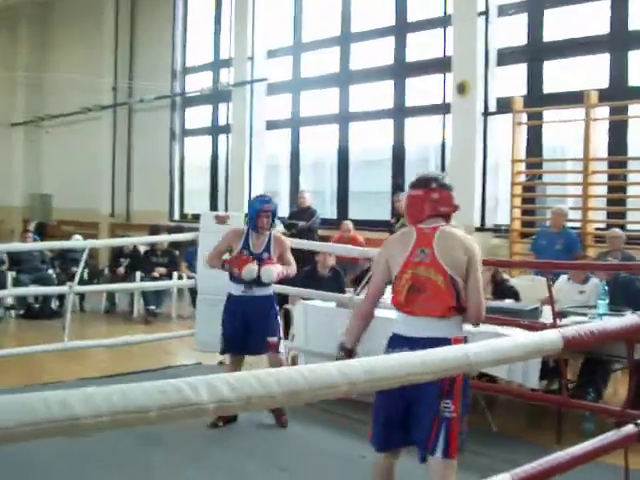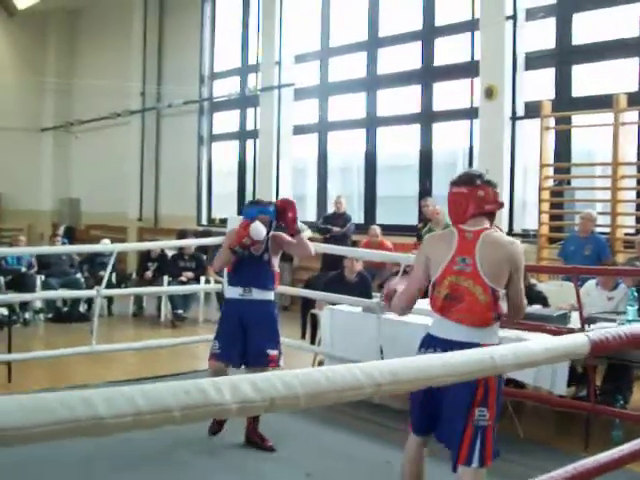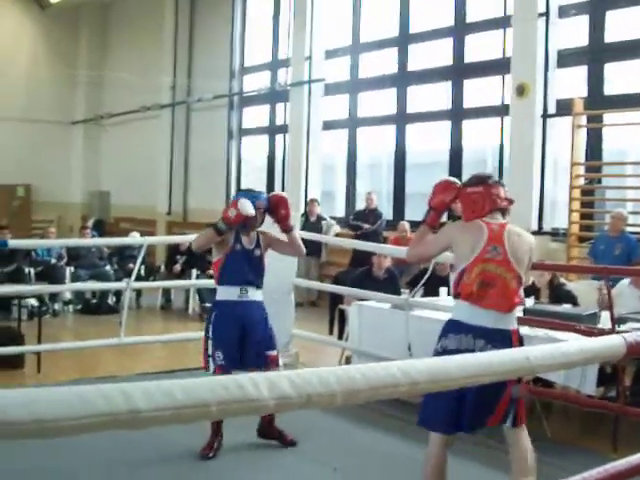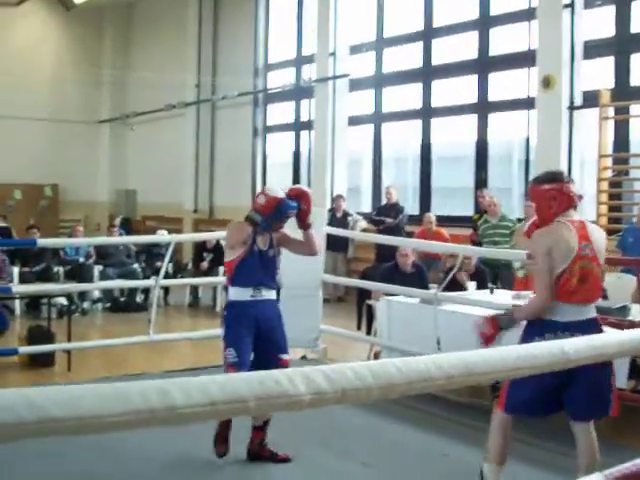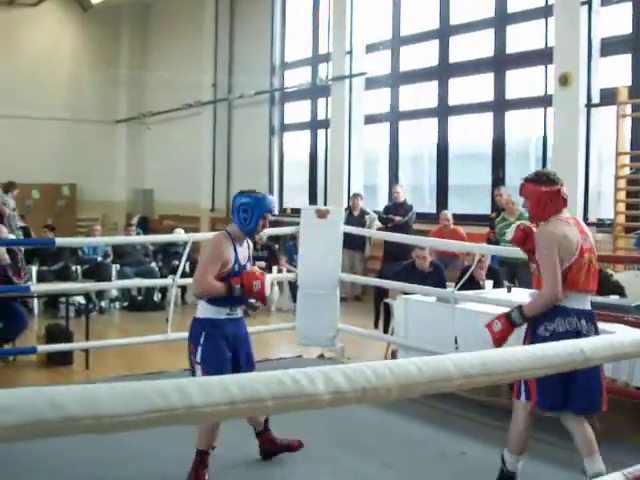
dt=0.5s
person 1, frame 1
left shoulder: (394, 243)
right shoulder: (464, 243)
left elbow: (366, 307)
right elbow: (476, 314)
left wrist: (346, 351)
left hip: (401, 347)
right hip: (444, 351)
left knee: (388, 446)
right knee: (441, 455)
person 1, frame 2
left shoulder: (435, 243)
right shoulder: (509, 249)
left elbow: (403, 306)
right elbow: (517, 313)
left wrist: (394, 291)
left hip: (435, 349)
left knee: (418, 433)
person 1, frame 3
left shoulder: (460, 231)
right shoulder: (526, 241)
left elbow: (413, 255)
left wrist: (433, 213)
left hip: (460, 335)
right hip: (503, 340)
left knee: (439, 433)
right knee: (515, 429)
person 1, frame 4
left shoulder: (544, 237)
right shoulder: (598, 234)
left elbow: (542, 300)
left wrist: (501, 321)
left hip: (550, 332)
right hip: (587, 331)
left knee: (504, 412)
right knee: (583, 423)
person 1, frame 5
left shoulder: (548, 232)
right shoulder: (582, 228)
left elbow: (552, 292)
left wrist: (512, 318)
right wrist: (532, 249)
left hip: (553, 322)
right hip: (584, 322)
left knee: (525, 403)
right knee: (573, 412)
person 2, frame 1
left shoulder: (279, 241)
right shoulder: (235, 235)
left elbow: (292, 268)
right elbow: (211, 259)
left wrist: (280, 272)
right wrist: (230, 265)
left hip: (264, 303)
right hip: (236, 302)
left knee: (275, 358)
right knee: (234, 359)
person 2, frame 2
left shoulder: (278, 240)
right shoulder: (234, 236)
left elbow: (309, 253)
right elbow: (217, 266)
left wrist: (294, 227)
right wrist: (240, 243)
left hip: (263, 308)
right hip: (234, 306)
left knee: (258, 370)
right knee: (217, 366)
left ankle: (252, 431)
person 2, frame 3
left shoulder: (264, 238)
right shoulder: (226, 234)
left elbow: (299, 252)
right elbow: (195, 246)
left wrist: (286, 223)
right wrist: (224, 223)
left hip: (255, 308)
right hip: (226, 308)
left knee: (268, 369)
right knee: (222, 374)
left ankle: (267, 424)
right ankle: (215, 435)
person 2, frame 4
left shoulder: (277, 236)
right shoulder: (239, 228)
left elbow: (312, 250)
right elbow: (235, 242)
left wrist: (305, 220)
right wrist: (257, 215)
left hip: (269, 308)
right hip: (241, 309)
right knee: (237, 374)
left ankle: (257, 444)
right ankle: (225, 425)
person 2, frame 5
left shoulder: (247, 244)
right shoulder: (218, 244)
right elbow: (199, 288)
left wrist: (258, 285)
right wrist: (238, 286)
left hip: (235, 323)
right hip: (211, 327)
left ankle: (267, 441)
